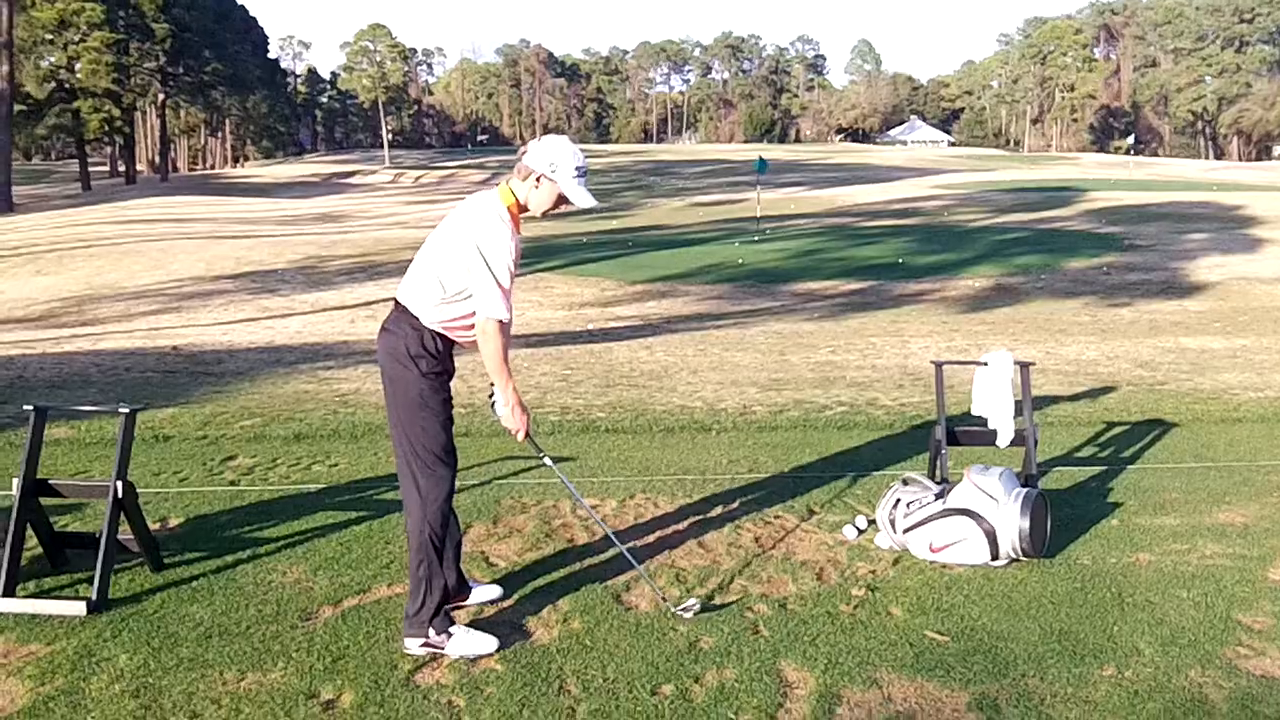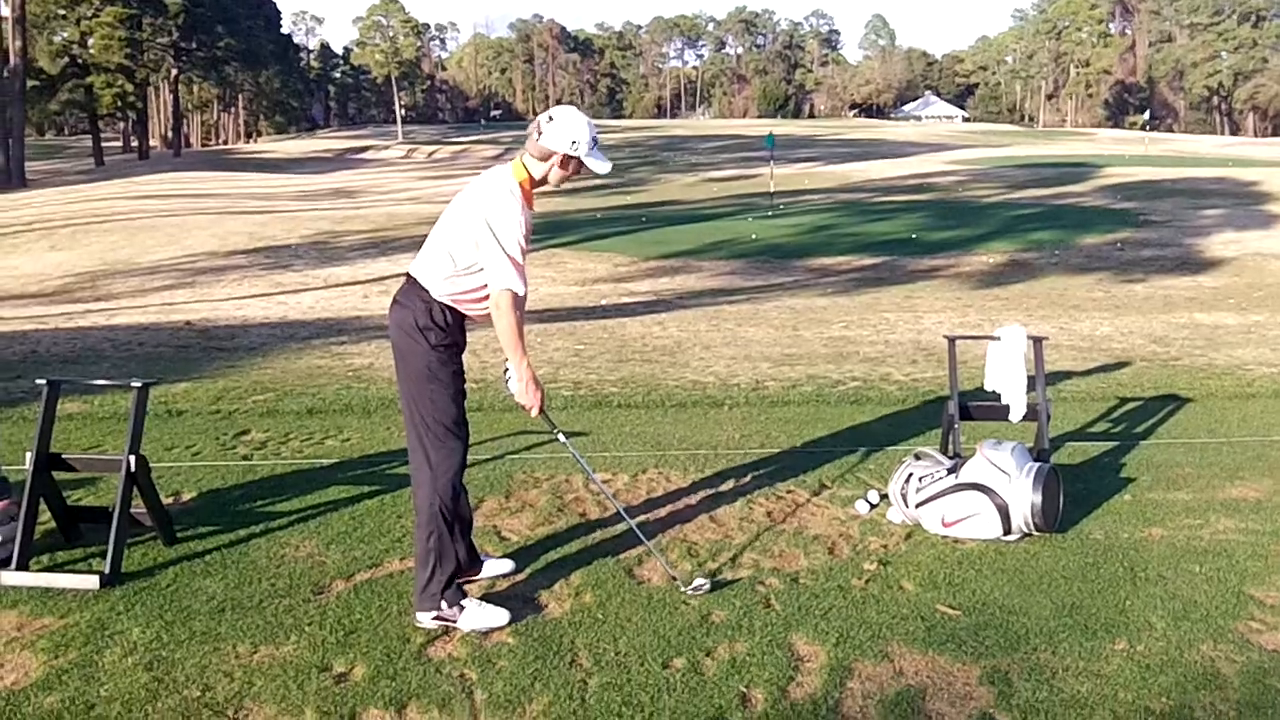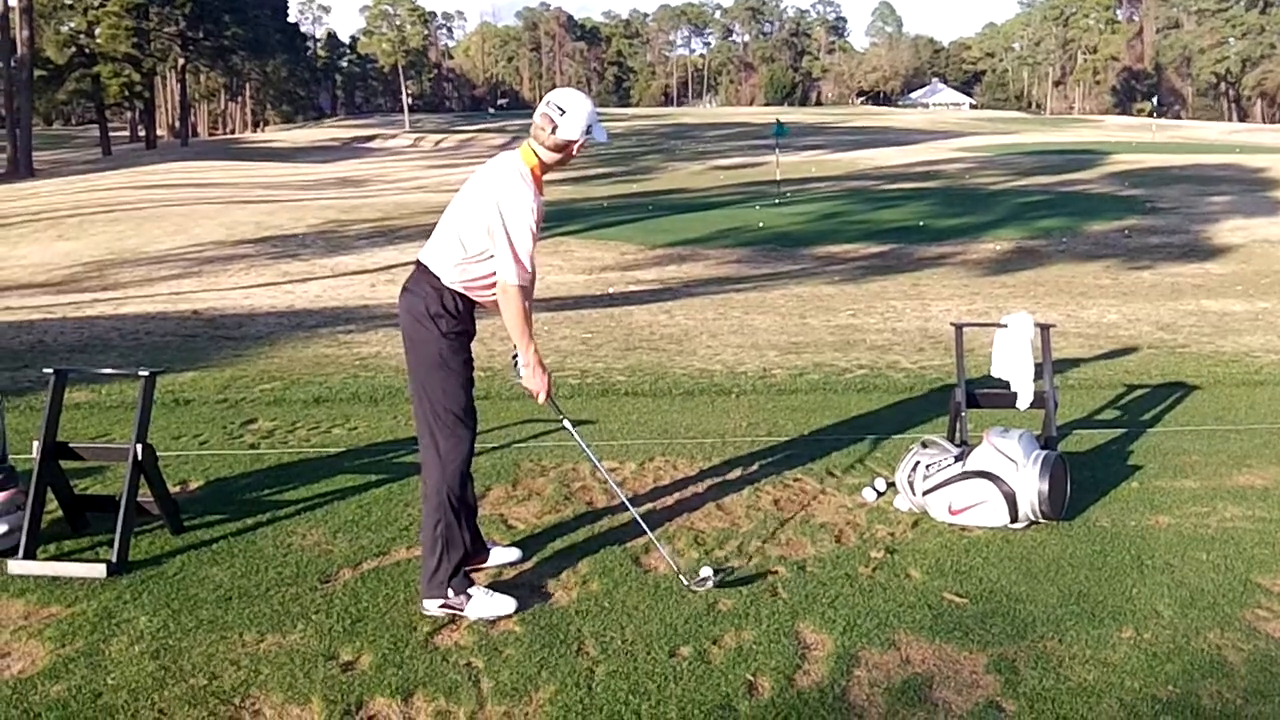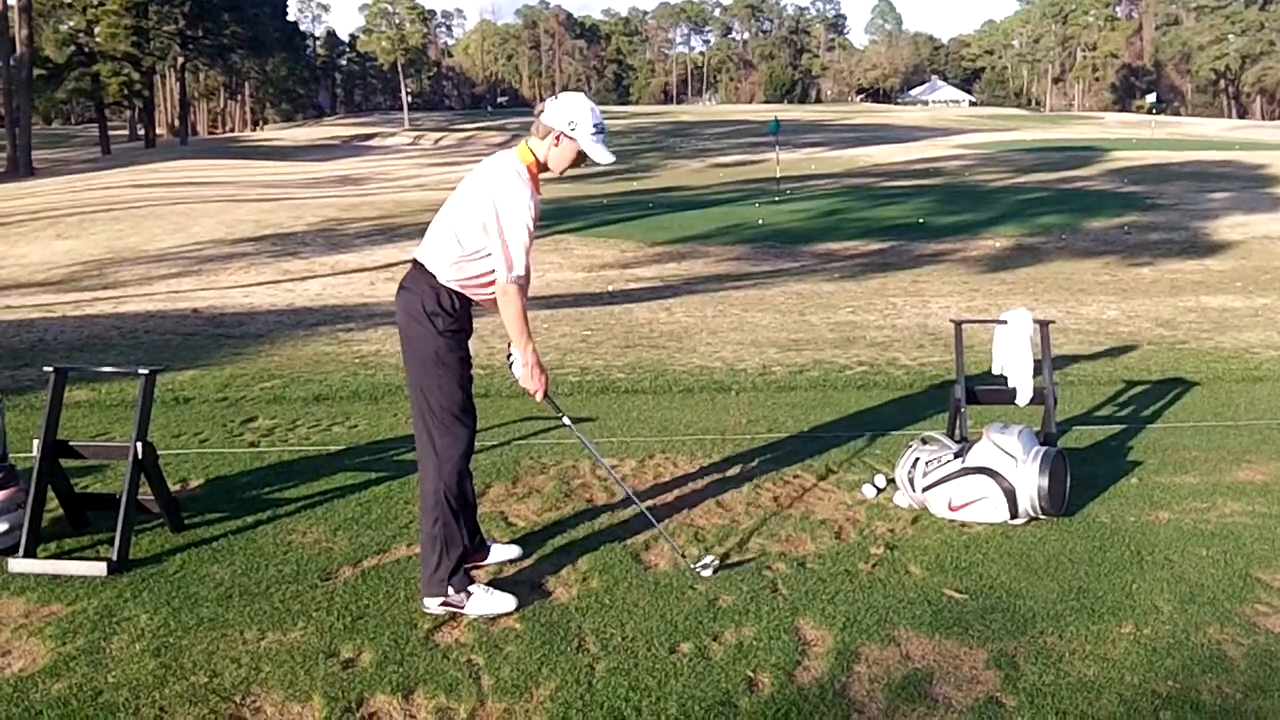
dt=0.5s
person 1, frame 1
left shoulder: (491, 206)
right shoulder: (496, 228)
left elbow: (494, 312)
right elbow: (489, 324)
left wrist: (503, 384)
right wrist: (509, 397)
left hip: (419, 342)
right hip: (416, 347)
left knee: (437, 471)
right knee: (430, 480)
left ankle: (448, 582)
right ankle: (427, 624)
person 1, frame 2
left shoulder: (505, 183)
right shoulder: (507, 203)
left elbow: (506, 289)
right elbow: (503, 299)
left wrist: (518, 361)
right wrist: (524, 373)
left hip: (432, 316)
right hip: (427, 321)
left knee: (449, 446)
right knee: (440, 454)
left ankle: (459, 557)
right ankle: (438, 598)
person 1, frame 3
left shoulder: (512, 167)
right shoulder: (520, 191)
left elbow: (516, 276)
right elbow: (510, 287)
left wrist: (527, 345)
right wrist: (531, 360)
left hip: (441, 303)
right hip: (437, 308)
left knee: (458, 432)
right knee: (448, 441)
left ankle: (466, 545)
right ankle: (445, 585)
person 1, frame 4
left shoulder: (509, 167)
right shoulder: (517, 189)
left elbow: (513, 274)
right elbow: (508, 285)
left wrist: (520, 346)
right wrist: (529, 358)
left hip: (438, 303)
right hip: (433, 307)
left knee: (458, 430)
right knee: (446, 441)
left ankle: (466, 542)
right ankle: (446, 584)
